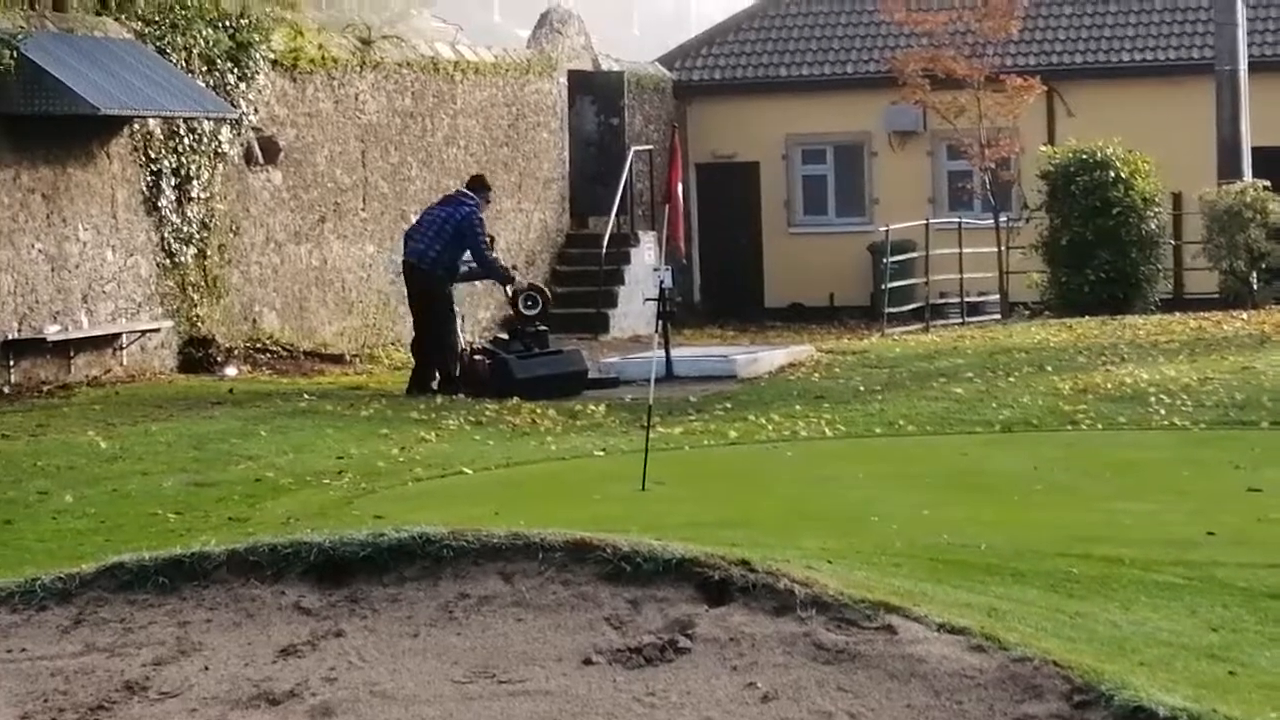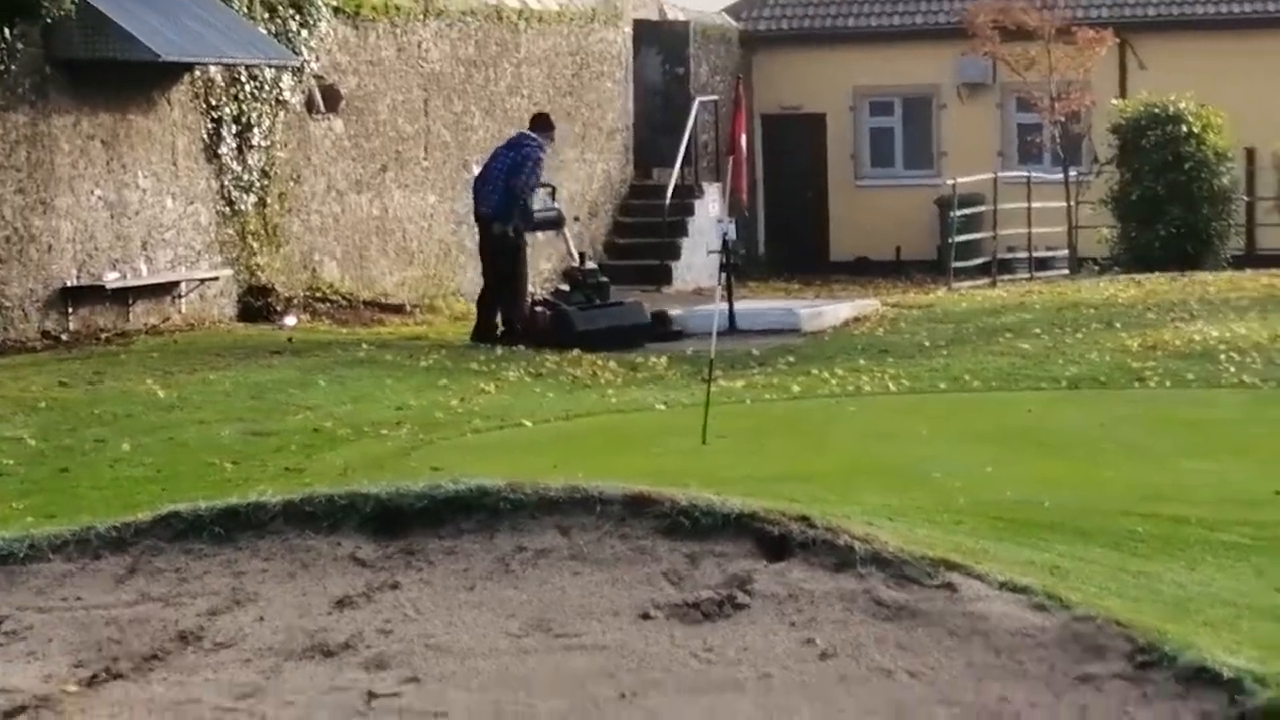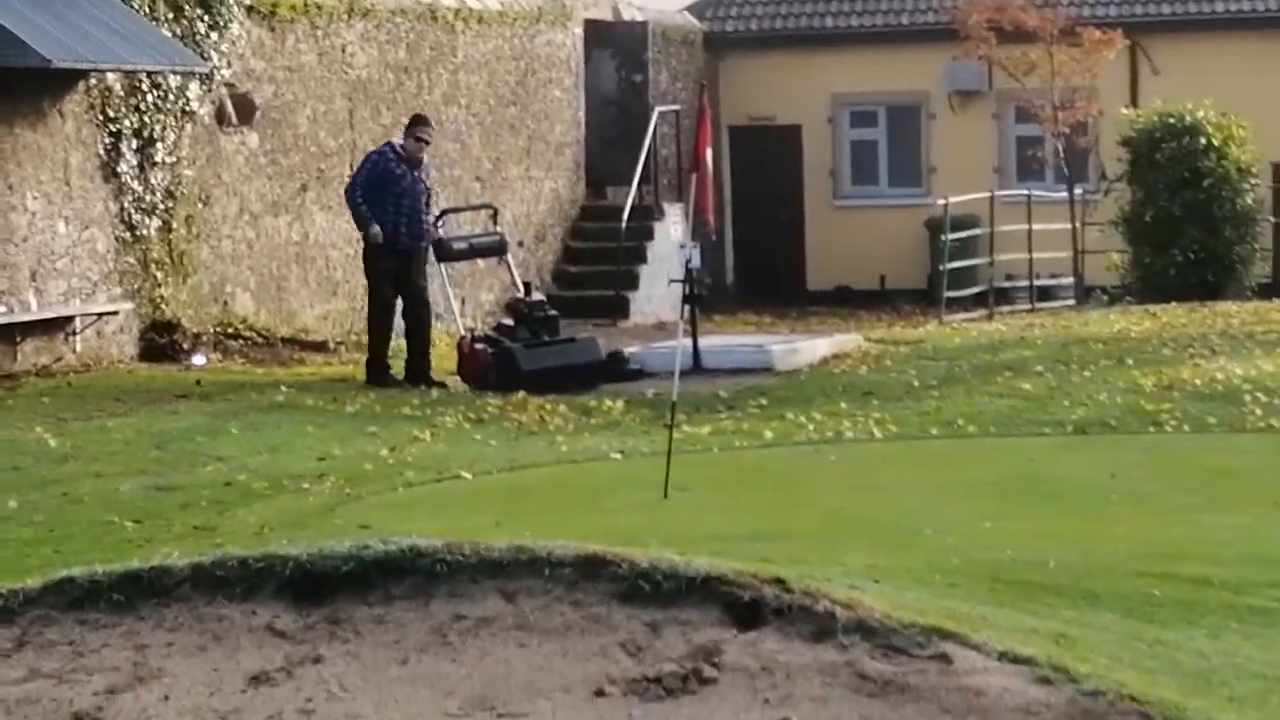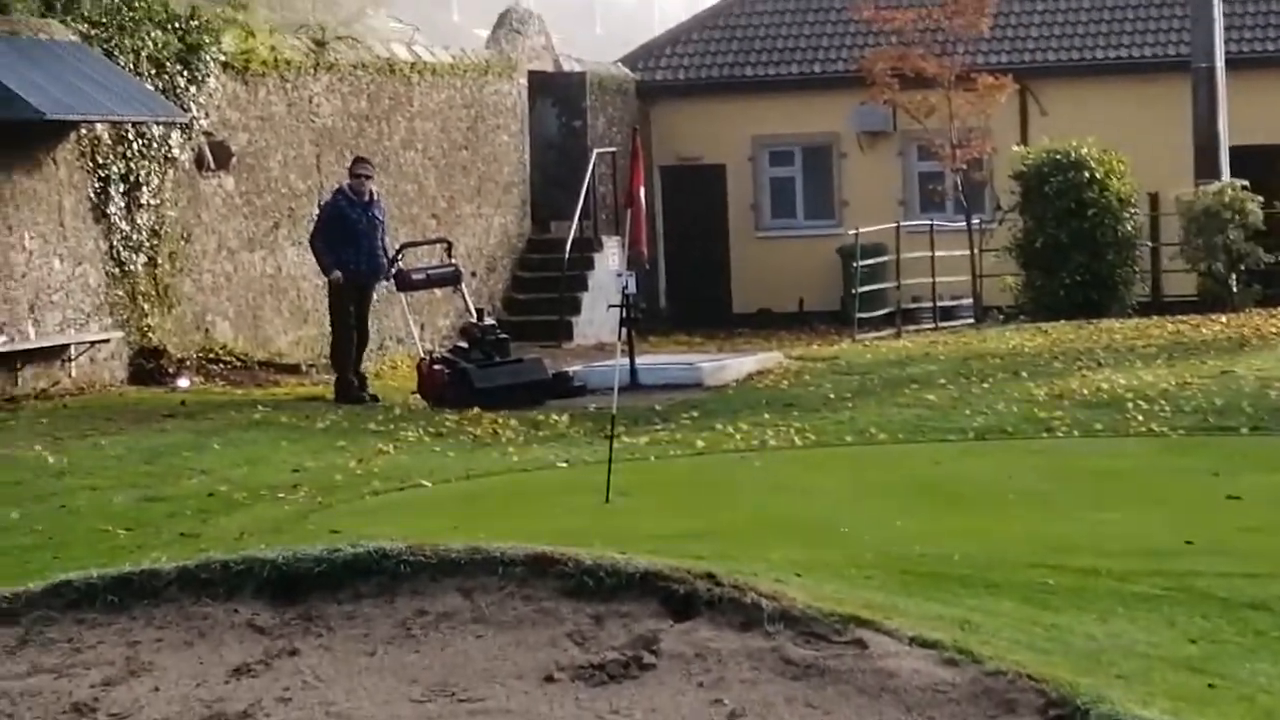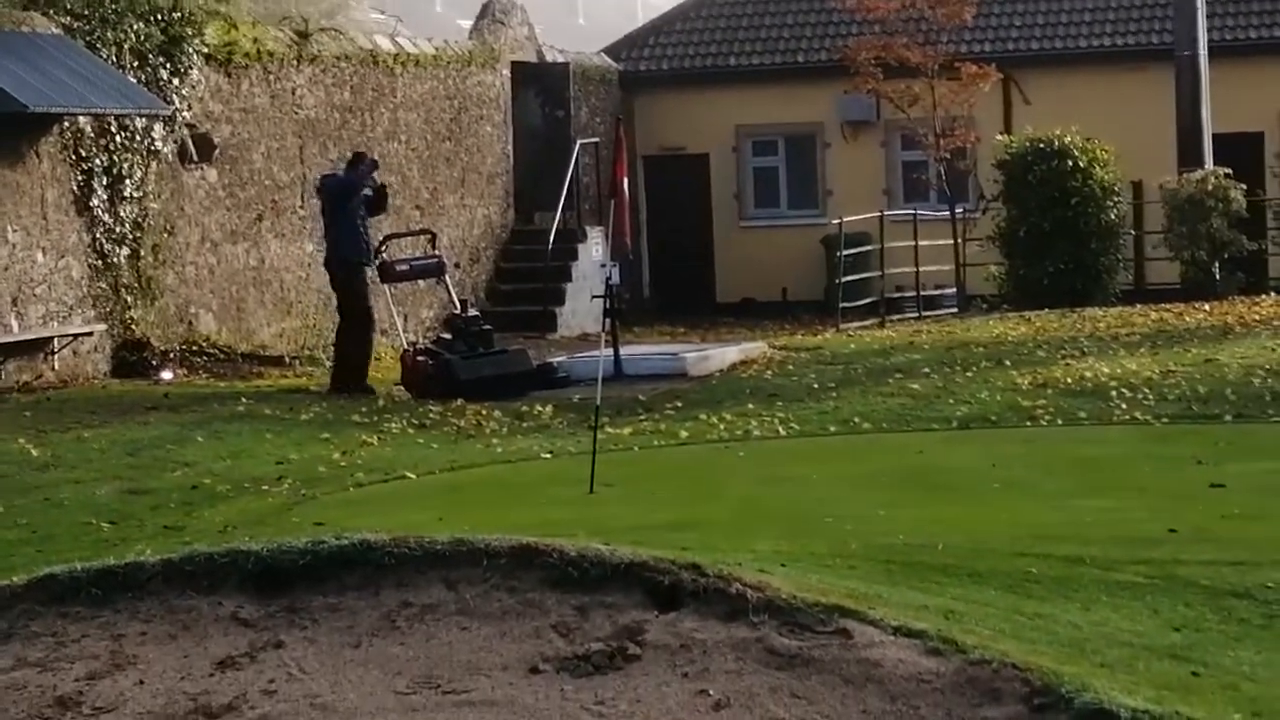
dt=1s
person 1, frame 1
left shoulder: (441, 206)
right shoulder: (472, 215)
left elbow: (410, 234)
right elbow: (483, 256)
right wrist: (509, 278)
left hip: (412, 268)
right hip: (433, 275)
left knee: (425, 328)
right knee: (445, 331)
left ankle: (420, 382)
right ankle: (449, 385)
person 1, frame 2
left shoulder: (505, 148)
right shoulder: (534, 154)
left elbow: (480, 181)
right elbow: (520, 189)
left wrist: (482, 212)
right wrist: (508, 221)
left hip: (487, 220)
right hip: (505, 226)
left knee: (493, 280)
right knee: (514, 282)
left ankle: (484, 330)
right ankle: (513, 334)
person 1, frame 3
left shoulder: (422, 169)
right shoulder: (382, 158)
right elbow: (354, 190)
left wrist: (425, 241)
right wrist: (368, 224)
left hip: (413, 248)
right hip: (383, 245)
left knee: (419, 308)
right knee: (383, 307)
left ankle: (418, 371)
right ankle: (377, 370)
person 1, frame 4
left shoulder: (377, 205)
right shoulder: (336, 204)
right elbow: (318, 240)
left wrist: (386, 264)
right wrist: (330, 268)
left hip: (368, 279)
right hip: (344, 278)
left knee: (361, 331)
right knee: (344, 330)
left ankle: (357, 382)
right ankle: (345, 387)
person 1, frame 5
left shoulder: (355, 194)
right shoulder: (336, 187)
left elbow: (377, 207)
right elbow: (353, 182)
left wrist: (378, 187)
right wrist: (369, 169)
left hip: (351, 262)
right hip: (345, 262)
left knee: (351, 320)
right knee: (363, 319)
left ankle: (342, 377)
right ankle: (355, 378)
